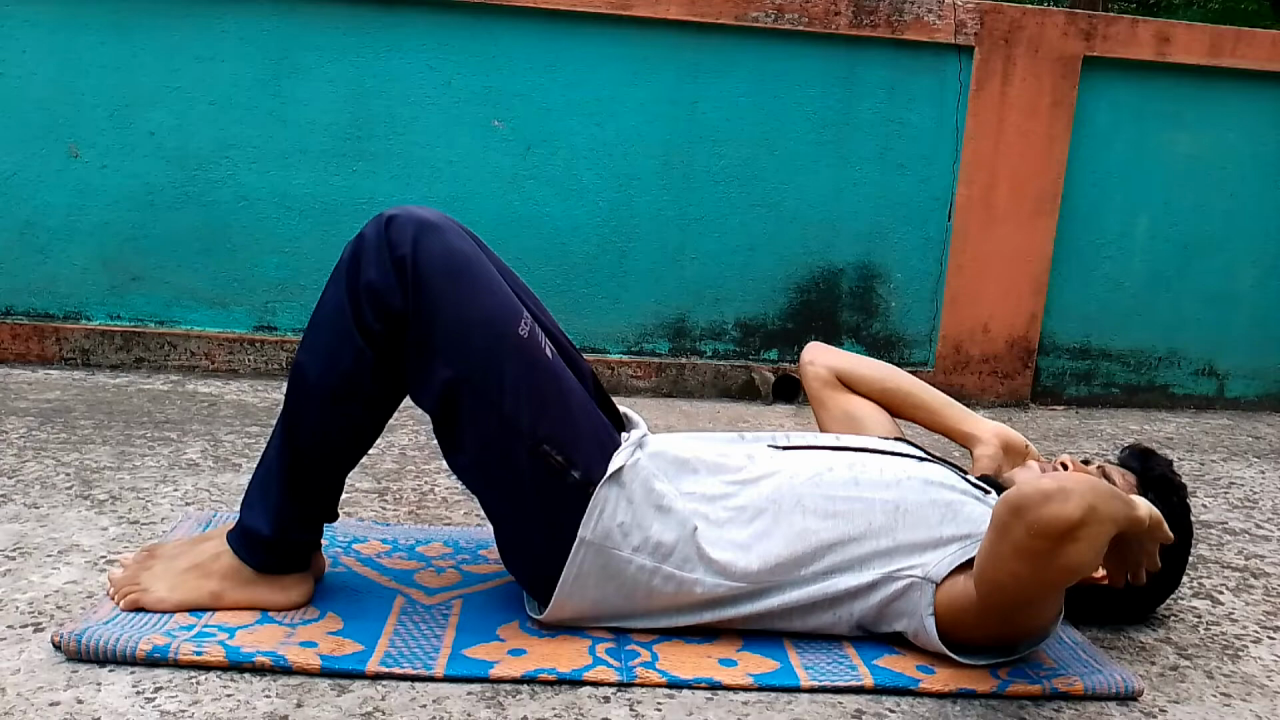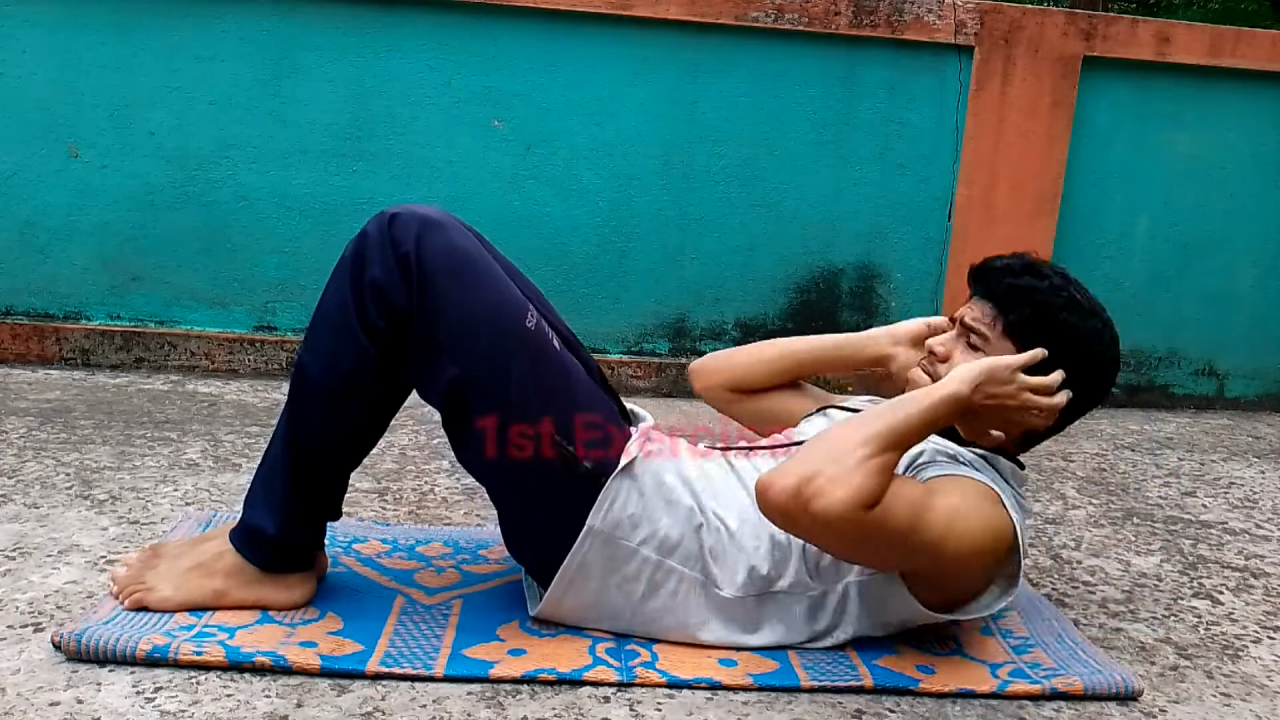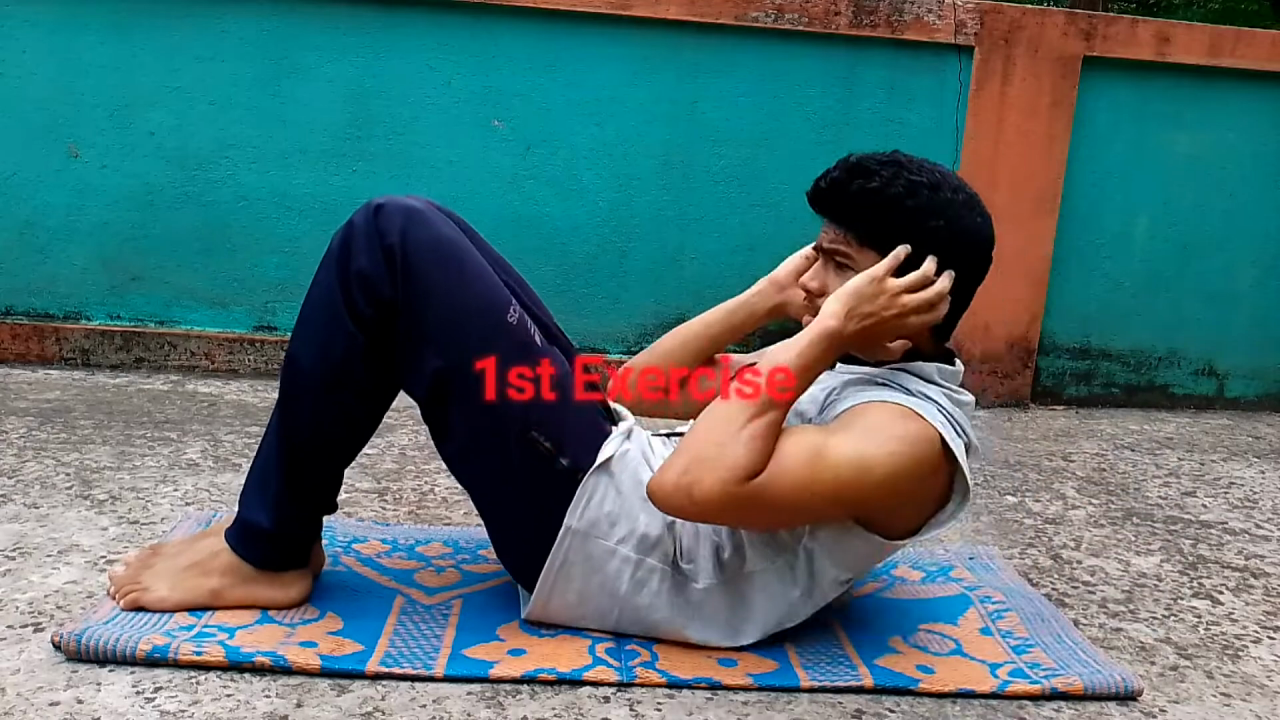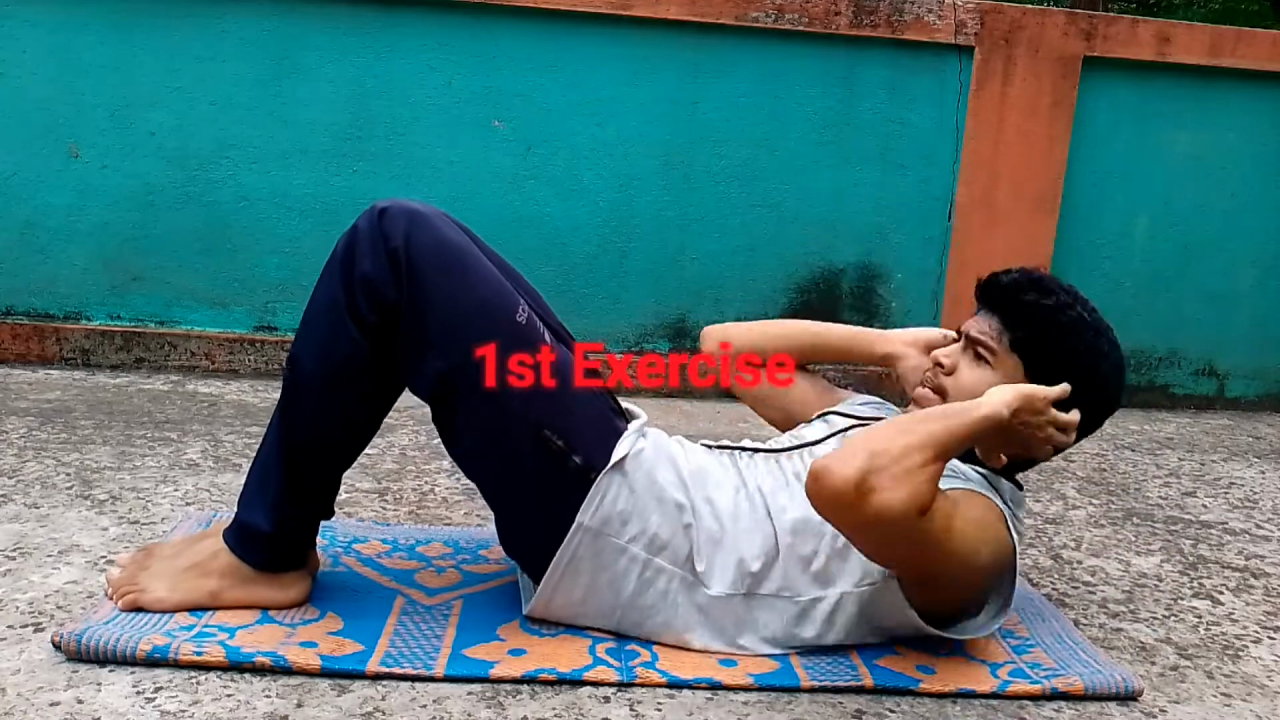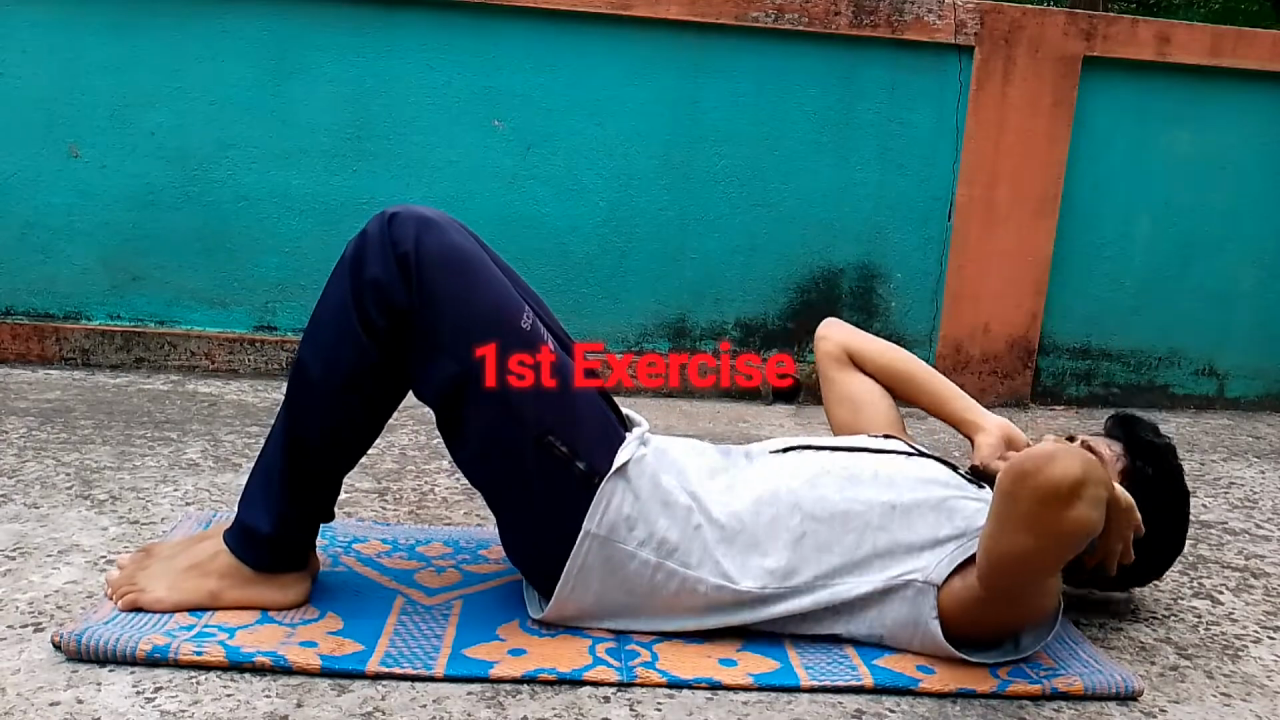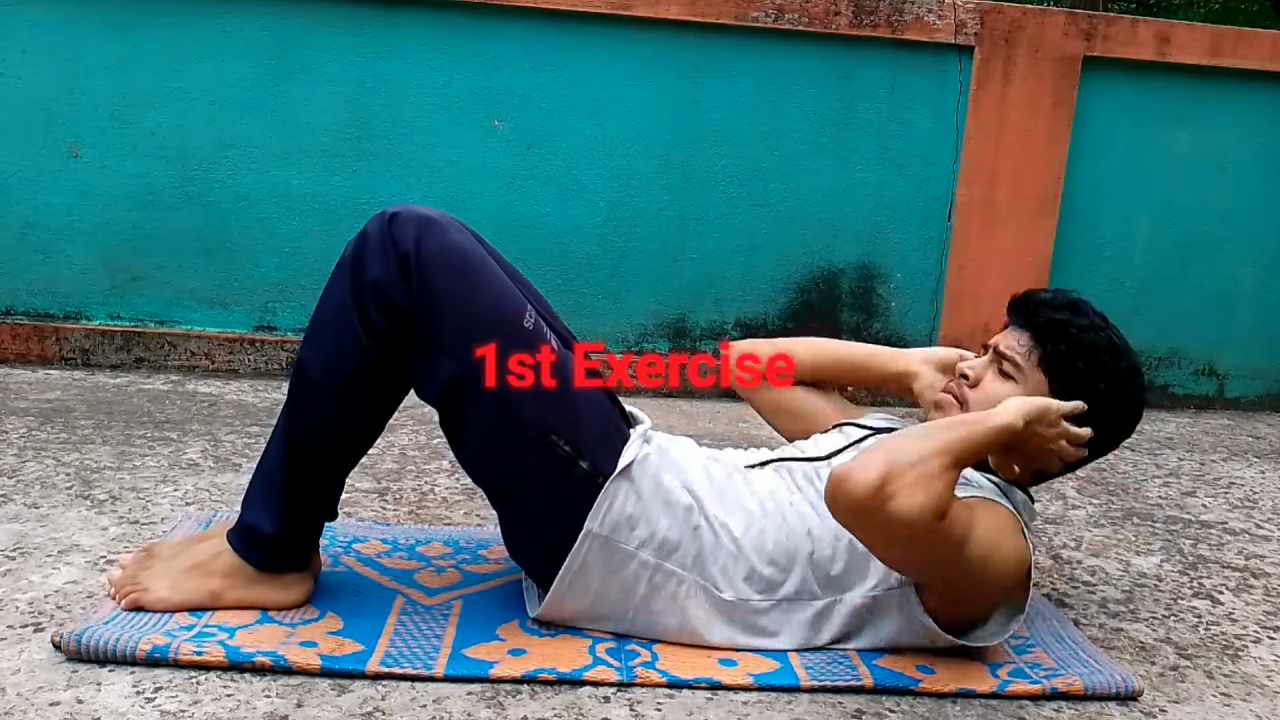
dt=0.4s
person 1, frame 1
left shoulder: (1004, 601)
right shoulder: (941, 486)
left elbow: (1051, 506)
right elbow: (821, 359)
left wrist: (1122, 514)
right wrist: (978, 429)
left hip: (602, 531)
right hip: (632, 473)
left knee: (408, 253)
right knee: (415, 249)
left ankle: (267, 558)
right ankle: (277, 536)
person 1, frame 2
left shoulder: (978, 521)
right shoulder: (903, 425)
left elbow: (795, 494)
right elbow: (715, 376)
left wrist: (941, 399)
right wrist: (883, 349)
left hip: (610, 539)
right hip: (639, 480)
left knee: (408, 250)
right knee: (417, 251)
left ankle: (270, 555)
right ankle: (288, 537)
person 1, frame 3
left shoulder: (909, 439)
right shoulder: (848, 372)
left elbow: (691, 484)
right elbow: (646, 378)
left wrist: (826, 329)
right wrist: (773, 295)
left hip: (597, 538)
right hip: (612, 479)
left knee: (390, 241)
right knee: (407, 239)
left ankle: (265, 554)
right ankle: (277, 534)
person 1, frame 4
left shoulder: (969, 541)
right shoulder: (879, 424)
left elbow: (843, 490)
right elbow: (724, 342)
left wrist: (988, 417)
right wrist: (890, 348)
left hip: (609, 532)
right hip: (626, 478)
left knee: (398, 246)
right knee: (407, 245)
left ankle: (264, 554)
right ankle: (275, 533)
person 1, frame 5
left shoulder: (1003, 594)
right shoulder: (928, 482)
left elbow: (1048, 479)
right elbow: (836, 340)
left wrist: (1095, 490)
right wrist: (978, 421)
left hip: (609, 530)
right hip: (640, 473)
left knee: (408, 251)
right knee: (413, 251)
left ankle: (264, 556)
right ankle: (273, 532)
person 1, frame 6
left shoulder: (988, 546)
right shoulder: (920, 446)
left elbow: (858, 496)
right elbow: (748, 359)
left wrist: (992, 431)
right wrist: (916, 372)
left hip: (617, 536)
right hip: (642, 491)
left knee: (406, 250)
right knee: (412, 253)
left ankle: (266, 556)
right ankle: (280, 532)
